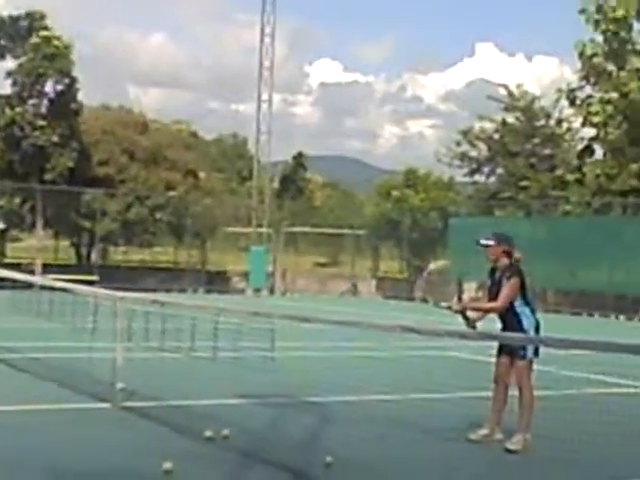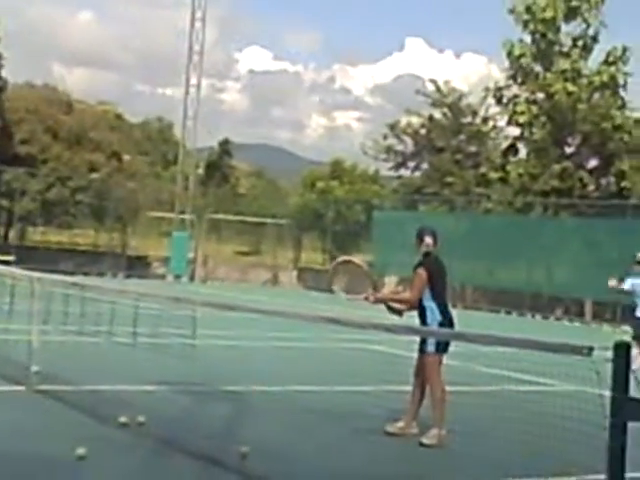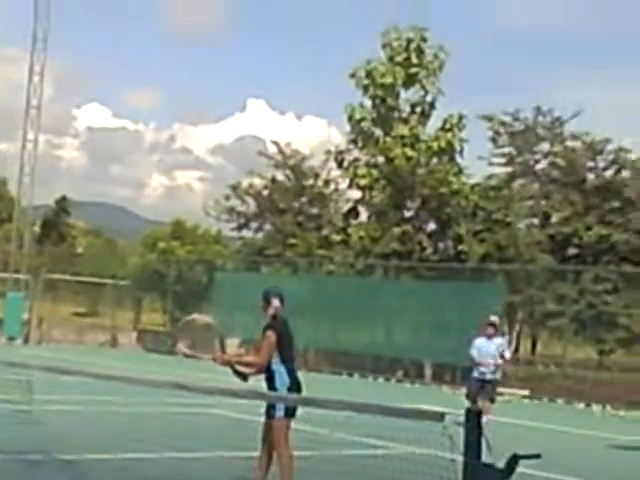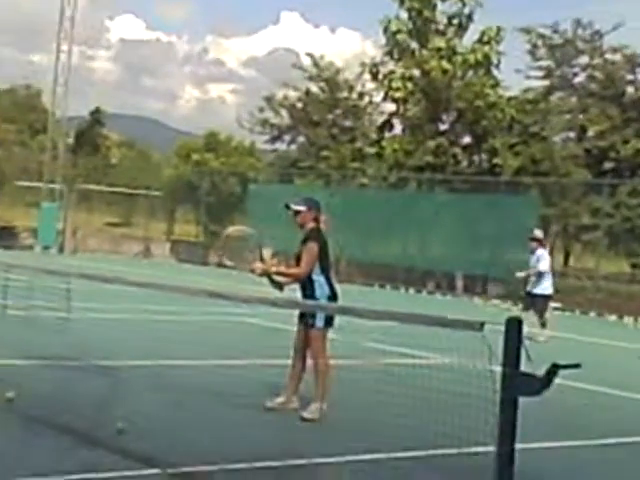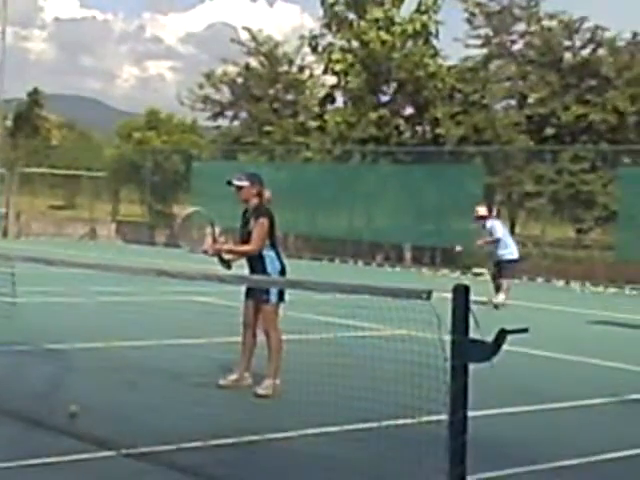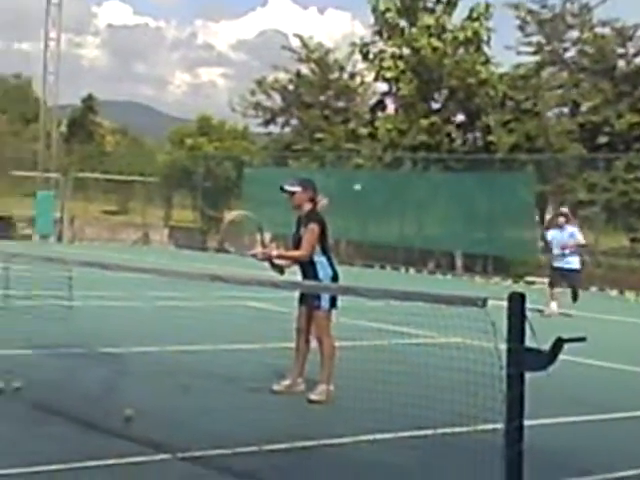
dt=0.5s
person 1, frame 1
left shoulder: (513, 273)
right shoulder: (494, 273)
left elbow: (500, 305)
right elbow: (492, 303)
left wrist: (470, 305)
right wrist: (474, 317)
left hip: (525, 329)
right hip: (509, 330)
left knee: (522, 382)
right knee: (500, 380)
left ankle: (523, 434)
right ankle: (492, 428)
person 1, frame 2
left shoulder: (423, 266)
right shoulder: (435, 264)
left elbow: (413, 298)
left wrist: (385, 297)
right wrist: (392, 298)
left hip: (436, 324)
right hip: (433, 323)
left knee: (433, 377)
right knee: (419, 375)
left ankle: (438, 429)
right ankle: (409, 422)
person 1, frame 3
left shoulder: (272, 329)
right shoulder: (281, 326)
left elbow: (261, 361)
left wrist: (232, 360)
right wrist: (247, 370)
left hip: (284, 389)
right hip: (279, 389)
left knee: (280, 444)
right knee: (267, 441)
person 1, frame 4
left shoulder: (314, 238)
right shoulder: (308, 238)
left elbow: (303, 271)
right elbow: (303, 273)
left wrist: (272, 269)
right wrist: (282, 278)
left hip: (321, 298)
right hip: (310, 298)
left knee: (317, 352)
right knee: (299, 349)
left ankle: (319, 403)
right ankle: (290, 396)
person 1, frame 5
left shoulder: (262, 214)
right shoulder: (246, 214)
left elbow: (254, 247)
right elbow: (246, 247)
left wrist: (225, 248)
right wrist: (228, 255)
left hip: (270, 273)
right hip: (256, 274)
left knee: (269, 327)
right knee: (248, 325)
left ankle: (272, 379)
right ankle: (243, 373)
person 1, frame 6
left shoulder: (314, 220)
right shoulder: (301, 219)
left elbow: (305, 253)
right elbow: (301, 254)
left wrist: (275, 253)
right wrist: (281, 261)
left hip: (323, 279)
right hip: (310, 280)
left knee: (322, 334)
right knee: (301, 331)
left ankle: (325, 385)
right ankle: (296, 379)
